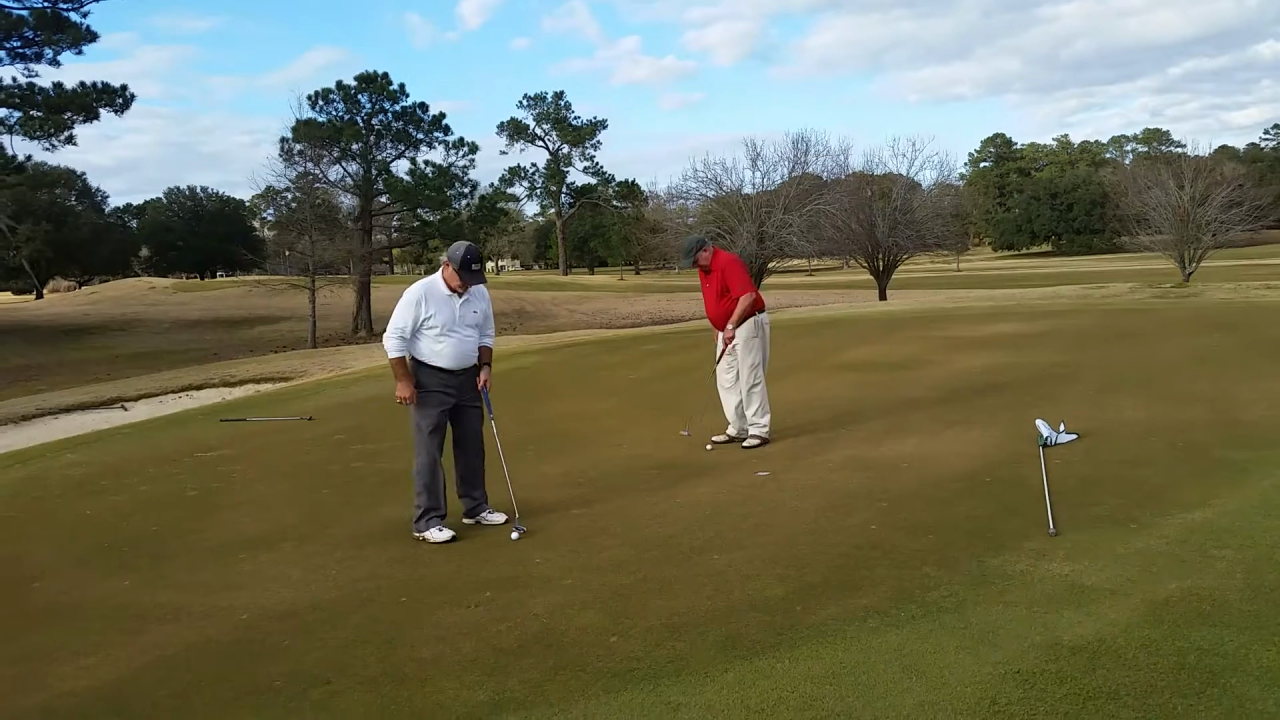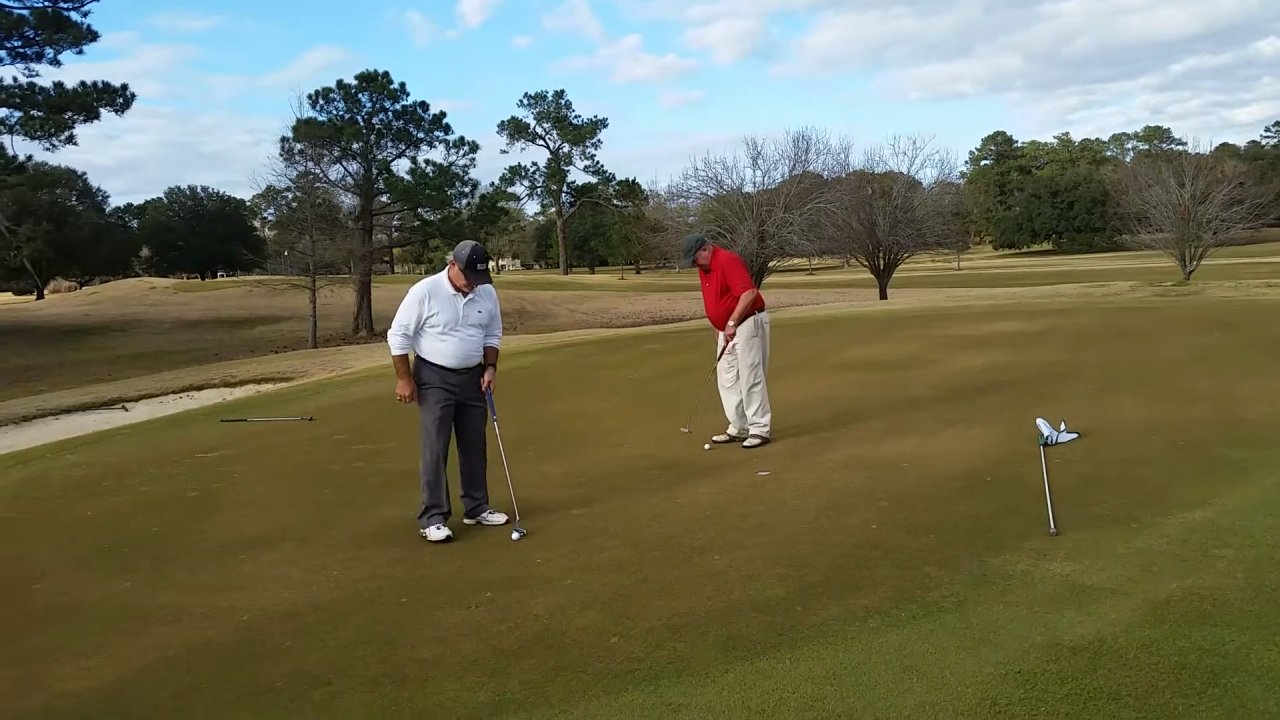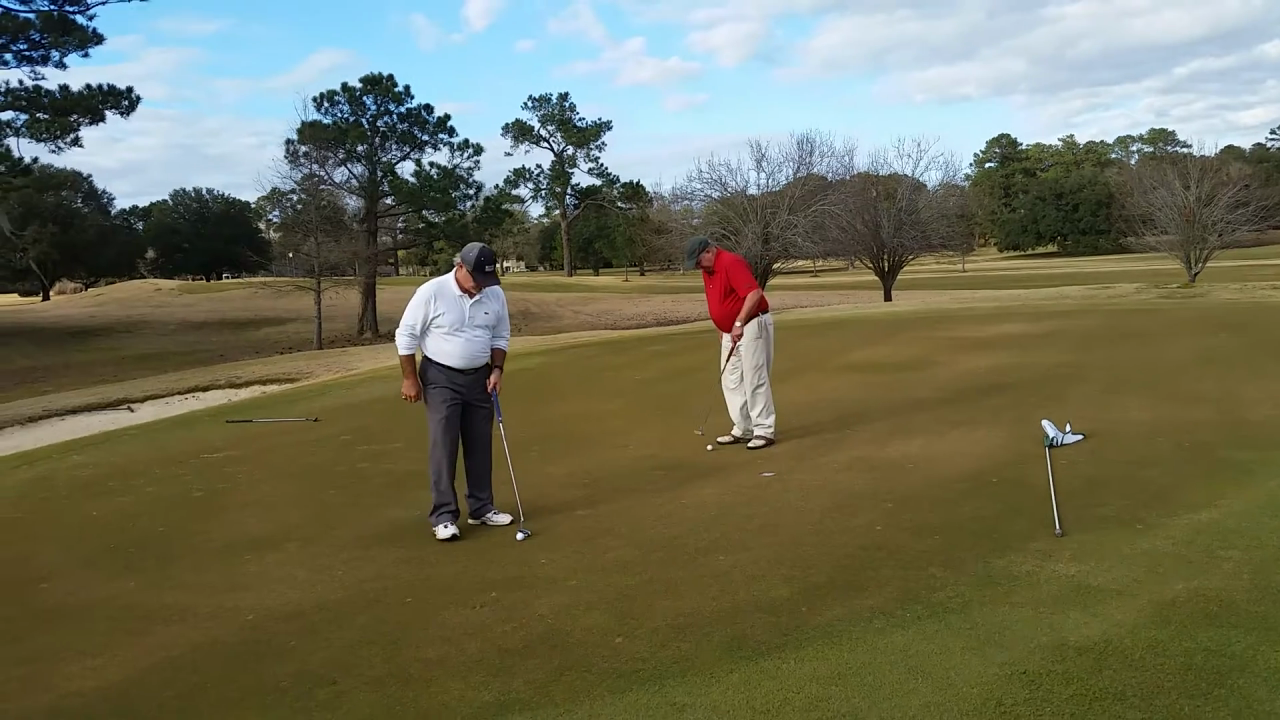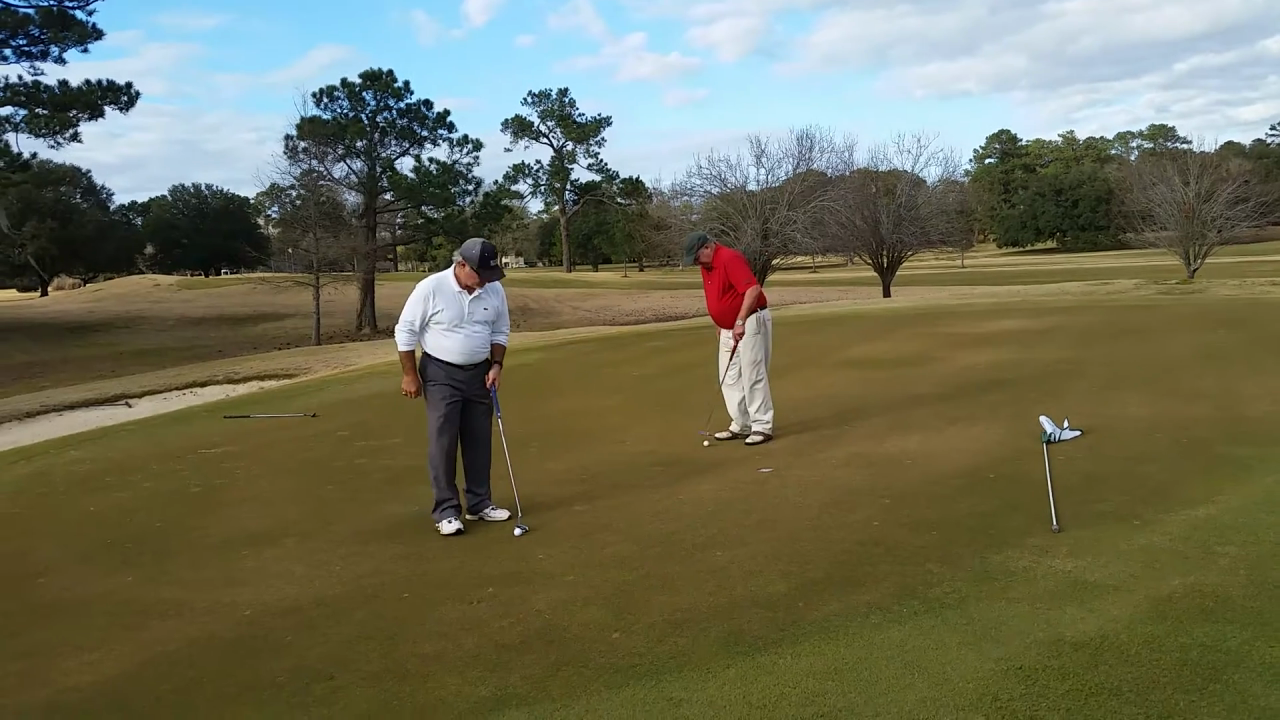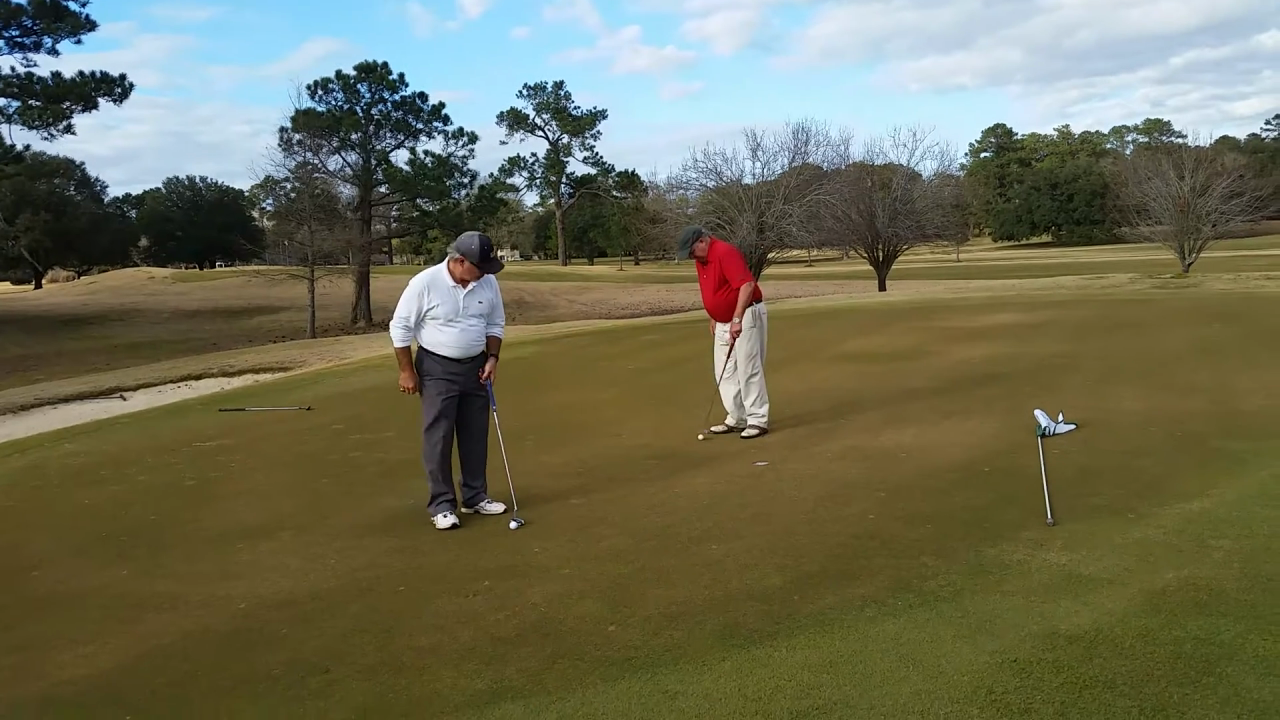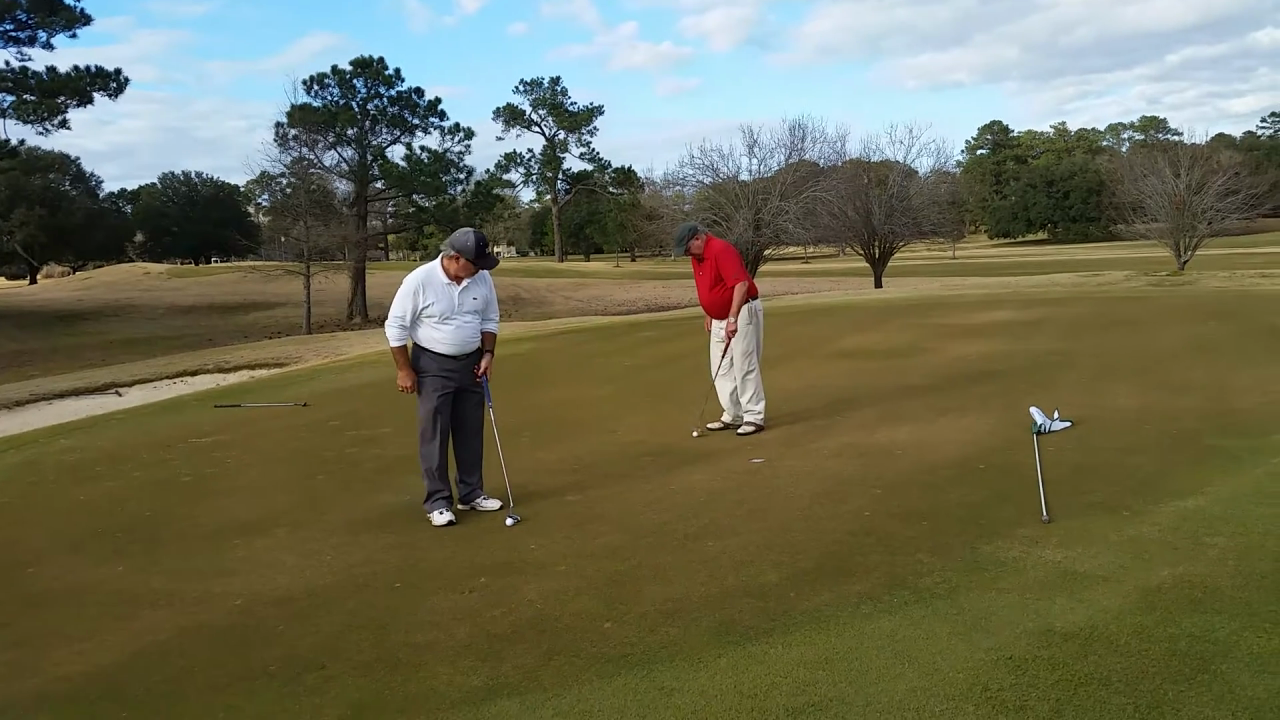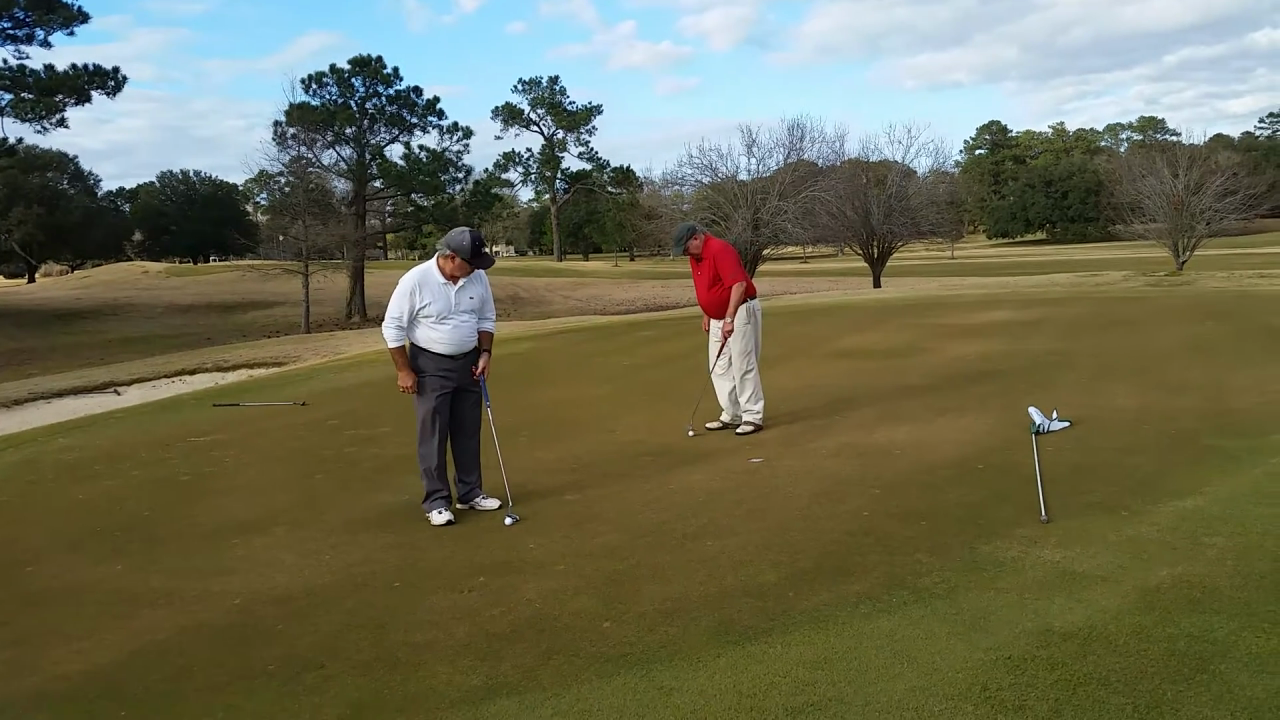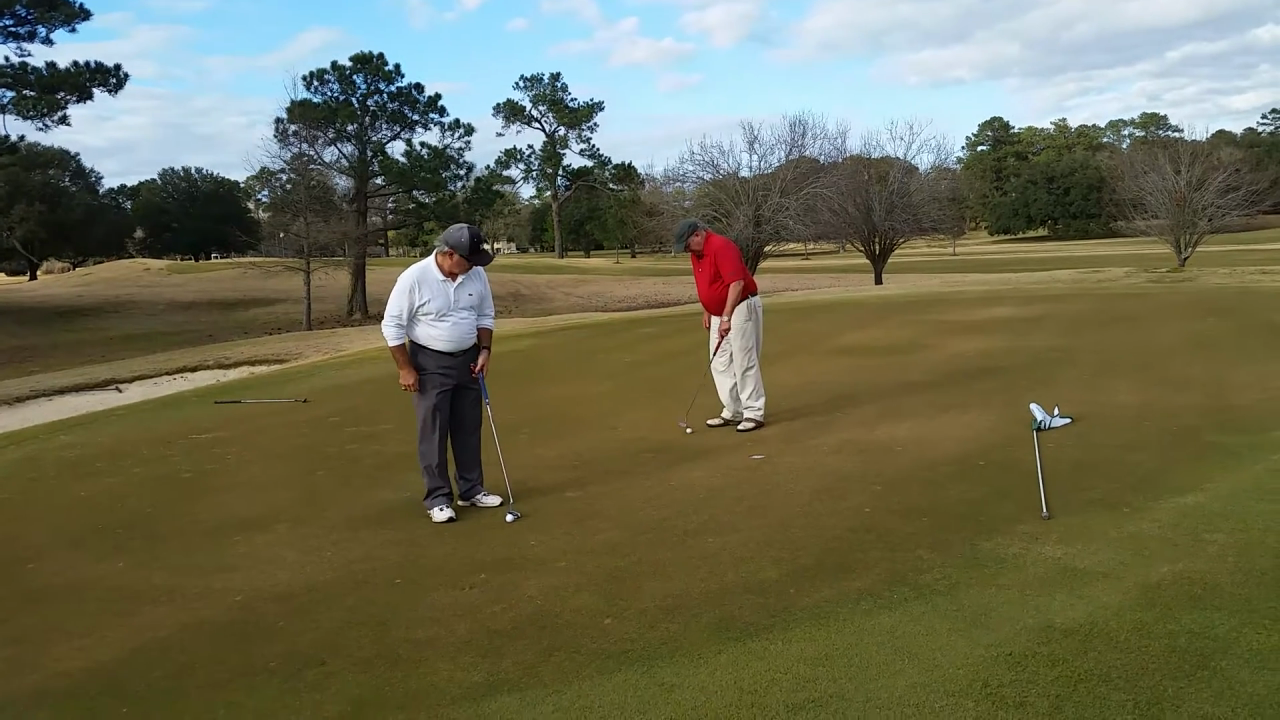
dt=0.1s
person 1, frame 1
left shoulder: (480, 293)
right shoulder: (420, 293)
left elbow: (486, 334)
right elbow: (394, 339)
left wrist: (485, 367)
right wrist: (404, 381)
left hip: (466, 379)
right hip: (429, 380)
left knee: (471, 446)
right knee: (429, 451)
left ankle: (476, 507)
right ankle: (427, 521)
person 1, frame 2
left shoulder: (487, 293)
right shoulder: (425, 291)
left elbow: (492, 335)
right elbow: (399, 336)
left wrist: (490, 368)
right wrist: (404, 379)
left hip: (472, 377)
right hip: (434, 378)
left knee: (475, 444)
right knee: (435, 446)
left ankle: (476, 507)
right ankle: (434, 517)
person 1, frame 3
left shoulder: (495, 295)
right shoulder: (432, 292)
left elbow: (500, 337)
right elbow: (406, 336)
left wrist: (496, 370)
right wrist: (410, 378)
left hip: (478, 378)
right hip: (441, 378)
left knee: (480, 446)
right knee: (443, 445)
left ankle: (481, 508)
right ankle: (443, 515)
person 1, frame 4
left shoulder: (495, 290)
right shoulder: (431, 288)
left elbow: (500, 332)
right elbow: (406, 332)
left wrist: (496, 366)
right wrist: (409, 374)
left hip: (478, 374)
right hip: (440, 374)
left knee: (479, 441)
right knee: (443, 441)
left ankle: (479, 503)
right ankle: (446, 510)
person 1, frame 5
left shoulder: (488, 283)
right shoulder: (425, 283)
left elbow: (495, 324)
right elbow: (401, 328)
left wrist: (492, 359)
right wrist: (406, 371)
left hip: (474, 367)
right hip: (437, 368)
left knee: (475, 434)
right knee: (438, 436)
left ankle: (474, 496)
right ankle: (442, 504)
person 1, frame 6
left shoulder: (482, 279)
right shoulder: (419, 281)
left elbow: (489, 319)
right elbow: (396, 327)
left wrist: (488, 354)
right wrist: (404, 370)
left hip: (470, 363)
right hip: (432, 365)
left knee: (471, 431)
right knee: (434, 433)
left ankle: (471, 493)
right ankle: (438, 501)
person 1, frame 7
left shoulder: (478, 277)
right shoulder: (415, 281)
left elbow: (486, 318)
right elbow: (393, 327)
left wrist: (485, 353)
right wrist: (404, 370)
left hip: (468, 362)
right hip: (430, 365)
left knee: (469, 430)
right knee: (433, 433)
left ankle: (470, 492)
right ankle: (436, 500)
person 1, frame 8
left shoulder: (476, 274)
right shoulder: (414, 278)
left elbow: (485, 315)
right elbow: (393, 326)
left wrist: (484, 350)
right wrist: (405, 368)
left hip: (467, 360)
right hip: (430, 363)
left knee: (469, 427)
right knee: (433, 431)
left ankle: (471, 490)
right ankle: (438, 498)
person 2, frame 1
left shoulder: (729, 263)
right shoulder: (704, 269)
left elbow: (748, 296)
left wrist: (730, 325)
right wrist: (718, 327)
left hip: (748, 326)
right hip: (727, 331)
left knee: (750, 379)
right knee: (727, 381)
left ankle: (759, 430)
right ankle: (738, 428)
person 2, frame 2
left shoulder: (728, 261)
right shoulder: (704, 268)
left elbow: (749, 293)
left wrist: (732, 322)
right wrist: (720, 326)
left hip: (747, 325)
right hip: (727, 330)
left knee: (751, 378)
right knee: (727, 380)
left ankle: (760, 430)
right ankle: (738, 428)
person 2, frame 3
left shoulder: (732, 263)
right shoulder: (708, 270)
left elbow: (755, 293)
left wrist: (739, 323)
right wrist: (724, 328)
left hip: (752, 326)
right hip: (731, 332)
left knee: (755, 380)
right knee: (732, 382)
left ankle: (764, 431)
right ankle: (743, 429)
person 2, frame 4
left shoulder: (730, 259)
right shoulder: (706, 265)
left elbow: (753, 289)
left wrist: (740, 322)
right wrist: (720, 324)
left hip: (750, 323)
right hip: (729, 328)
left knee: (753, 375)
right knee: (730, 378)
left ankle: (762, 427)
right ankle: (741, 425)
person 2, frame 5
left shoulder: (726, 253)
right shoulder: (701, 259)
left elbow: (747, 285)
left wrist: (737, 319)
right wrist: (714, 318)
left hip: (746, 317)
right hip: (724, 322)
left knee: (748, 369)
right knee: (726, 371)
left ankle: (758, 420)
right ankle: (737, 418)
person 2, frame 6
left shoulder: (722, 250)
right shoulder: (697, 256)
left elbow: (741, 284)
left wrist: (733, 319)
right wrist: (709, 315)
left hip: (742, 313)
right hip: (720, 319)
left knee: (745, 366)
right knee: (722, 368)
left ankle: (754, 417)
right ankle: (733, 415)
person 2, frame 7
left shoulder: (720, 250)
right shoulder: (695, 256)
left elbow: (739, 284)
left wrist: (730, 319)
right wrist: (706, 314)
left hip: (740, 313)
right hip: (717, 318)
left knee: (743, 365)
right knee: (720, 368)
left ankle: (753, 417)
right ankle: (732, 415)
person 2, frame 8
left shoulder: (721, 247)
right shoulder: (696, 253)
left elbow: (736, 284)
left wrist: (726, 318)
right wrist: (707, 311)
left hip: (741, 309)
right hip: (720, 314)
left knee: (744, 362)
right knee: (721, 364)
left ankle: (754, 413)
right ankle: (733, 412)
